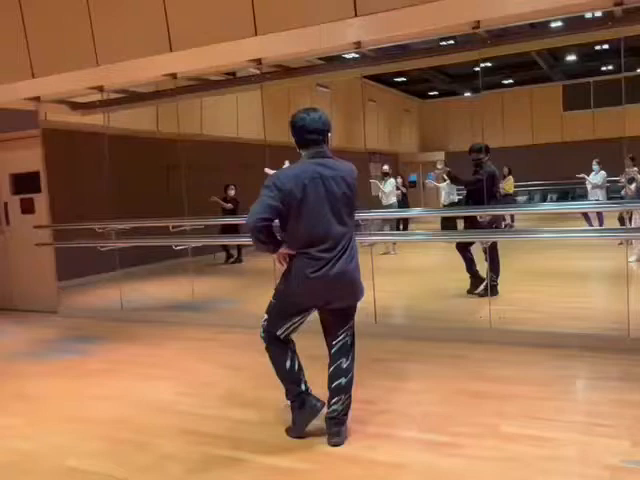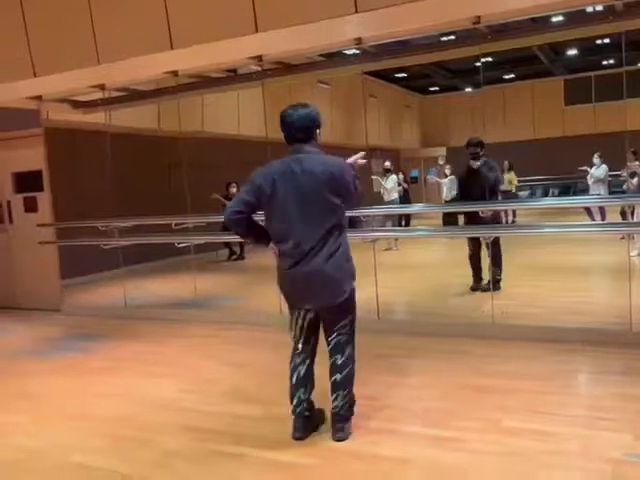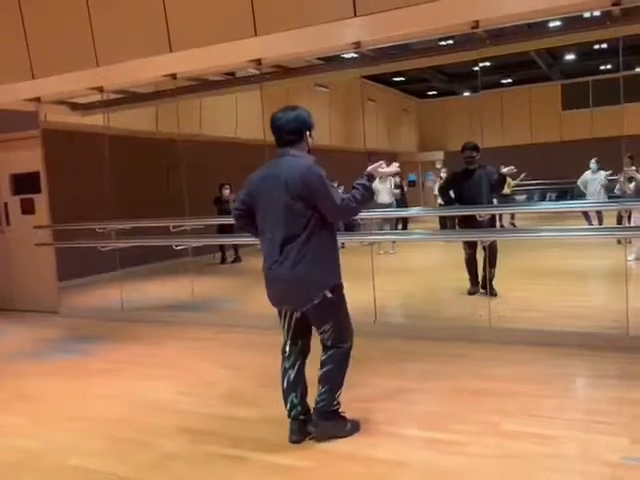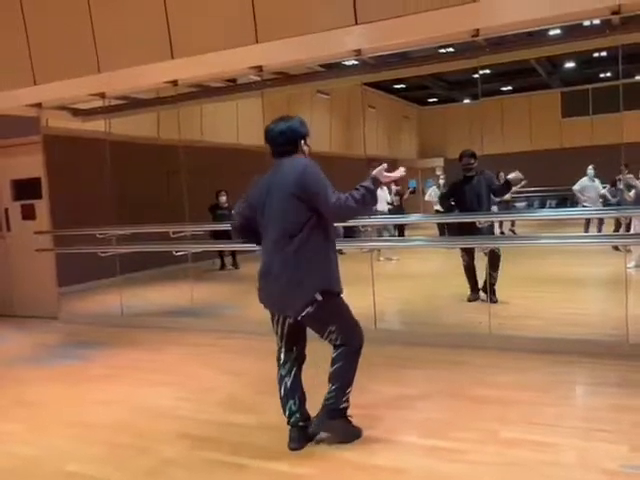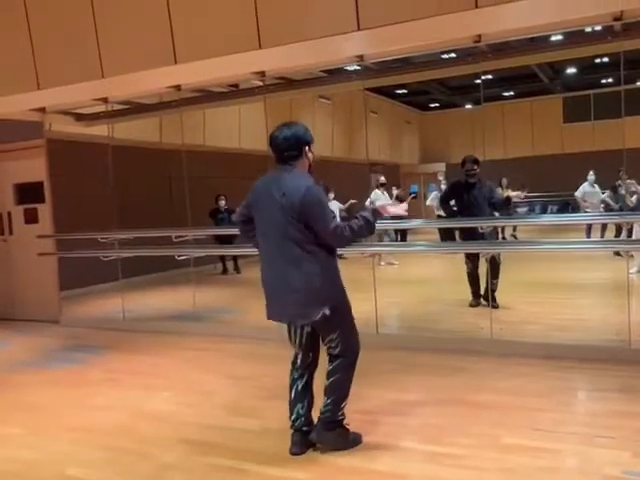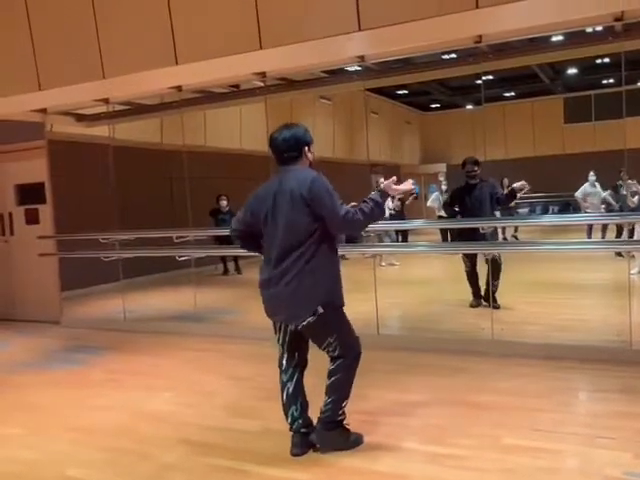
dt=0.4s
person 1, frame 1
left shoulder: (285, 180)
right shoulder: (349, 172)
left elbow: (256, 223)
left wrist: (276, 246)
left hip: (302, 278)
right hip: (344, 278)
left knee: (273, 334)
right knee: (341, 350)
left ankle: (302, 402)
right ankle: (336, 423)
person 1, frame 2
left shoulder: (265, 175)
right shoulder: (335, 168)
left elbow: (234, 216)
right elbow: (349, 201)
left wrist: (268, 238)
right wrist: (352, 170)
left hip: (295, 276)
right hip: (335, 275)
left knee: (301, 346)
right knee: (342, 346)
left ankle: (303, 416)
right ankle: (342, 420)
person 1, frame 3
left shoulder: (260, 177)
right shoulder: (307, 169)
left elbow: (241, 215)
right elbow: (340, 211)
right wrist: (368, 179)
left hip: (279, 279)
right hip: (314, 276)
left knee: (293, 347)
right knee: (338, 343)
left ankle: (298, 420)
right ankle: (326, 417)
person 1, frame 4
left shoulder: (262, 184)
right shoulder: (304, 170)
left elbow: (242, 226)
right elbow: (338, 209)
right wrist: (374, 182)
left hip: (275, 286)
right hip: (310, 284)
left knee: (289, 356)
right knee: (349, 341)
left ankle: (298, 427)
right ankle: (333, 414)
person 1, frame 5
left shoulder: (261, 187)
right shoulder: (305, 188)
left elbow: (245, 223)
right elbow: (334, 235)
right wrist: (374, 214)
left hip: (281, 292)
right hip: (317, 289)
left knee: (303, 357)
right knee: (344, 352)
left ankle: (301, 432)
right ankle: (330, 427)
person 1, frame 6
left shoulder: (263, 192)
right shoulder: (311, 181)
left elbow: (240, 232)
right elbow: (344, 222)
right wrist: (382, 195)
left hip: (276, 292)
right hip: (312, 291)
left knee: (290, 362)
right knee: (346, 353)
left ankle: (300, 433)
right ankle: (329, 427)
person 2, frame 1
left shoulder: (489, 171)
right shoulder: (479, 171)
left elbow: (468, 183)
left wrist: (450, 174)
left hip: (489, 218)
right hip: (476, 218)
left knee: (490, 252)
right knee: (462, 245)
left ankle: (492, 285)
right ankle: (476, 278)
person 2, frame 2
left shoulder: (490, 166)
right shoulder: (468, 170)
left elbow: (491, 184)
right elbow: (462, 189)
left wrist: (479, 168)
right wrist: (464, 203)
left hip: (489, 214)
right hip: (472, 215)
left knee: (493, 247)
right knee: (473, 249)
left ankle: (495, 280)
right ankle: (477, 280)
person 2, frame 3
left shoulder: (487, 171)
right shoulder: (457, 176)
left elbow: (496, 189)
right elbow: (443, 190)
left wrist: (502, 176)
right wrist: (452, 203)
left hip: (486, 218)
right hip: (466, 219)
left knee: (491, 250)
right knee: (469, 252)
left ankle: (487, 283)
right ankle: (474, 283)
person 2, frame 4
left shoulder: (486, 176)
right shoulder: (457, 184)
left elbow: (498, 192)
right elbow: (443, 199)
left wrist: (509, 181)
right wrist: (452, 209)
left hip: (484, 225)
right hip: (464, 227)
left knee: (494, 254)
right knee: (467, 260)
left ankle: (489, 287)
right ankle: (474, 290)
person 2, frame 5
left shoulder: (487, 186)
right shoulder: (456, 187)
left elbow: (497, 205)
right elbow: (443, 201)
left wrist: (508, 198)
right wrist: (454, 215)
left hip: (488, 231)
right hip: (468, 233)
left knee: (494, 261)
right knee: (471, 266)
left ankle: (490, 294)
right ankle: (476, 296)
person 2, frame 6
left shoulder: (490, 185)
right shoulder: (459, 191)
left elbow: (502, 200)
right elbow: (447, 205)
left wrist: (513, 191)
right wrist: (455, 215)
left hip: (488, 232)
right hip: (467, 233)
left knee: (495, 262)
right knee: (469, 266)
left ankle: (490, 295)
right ankle: (476, 296)
